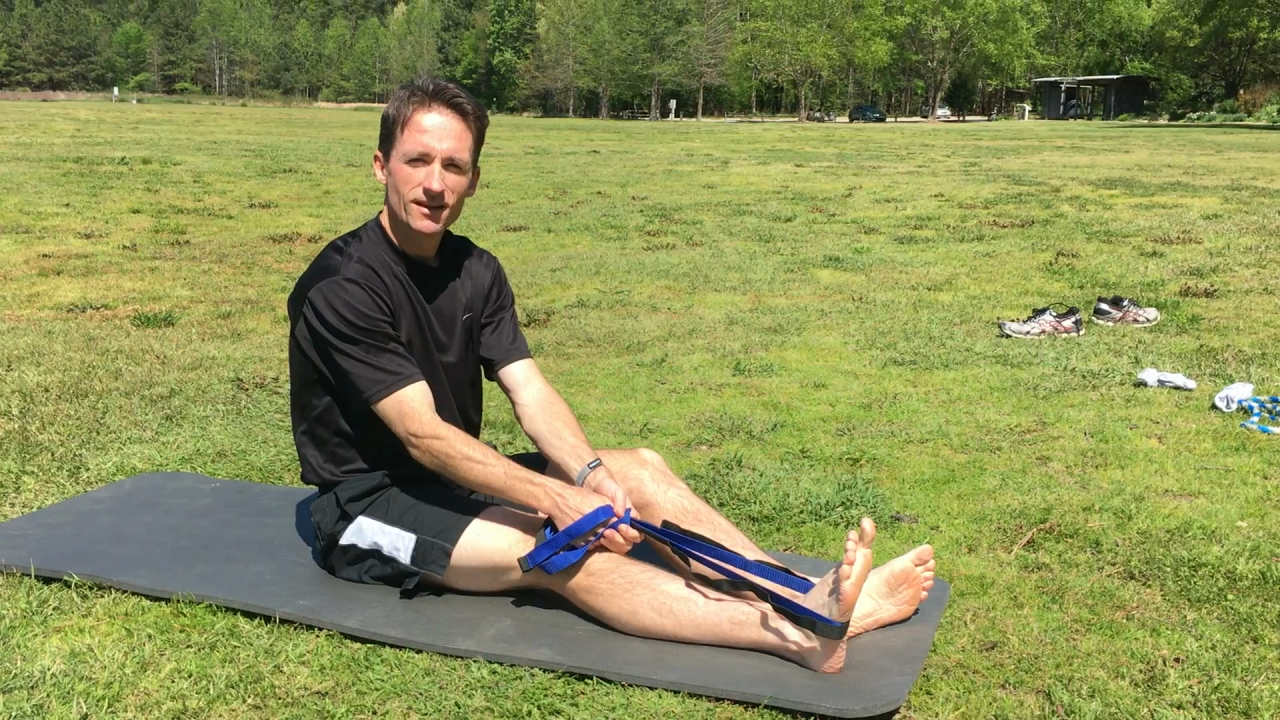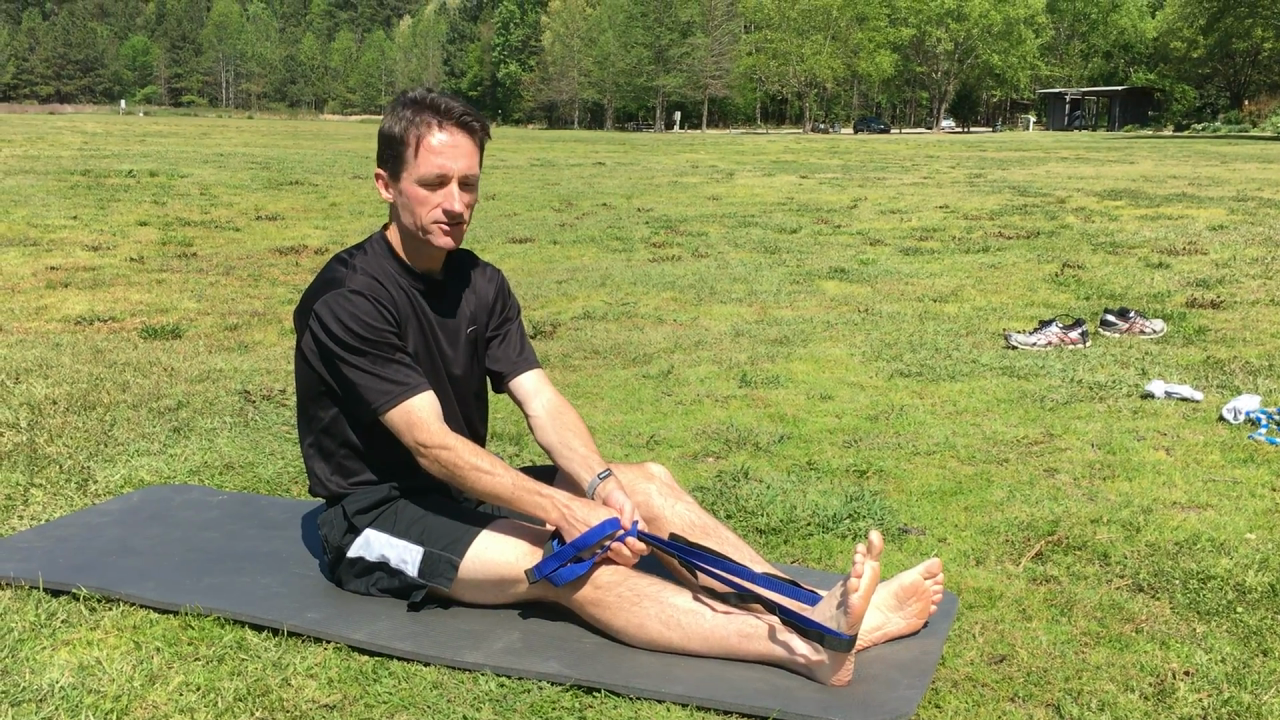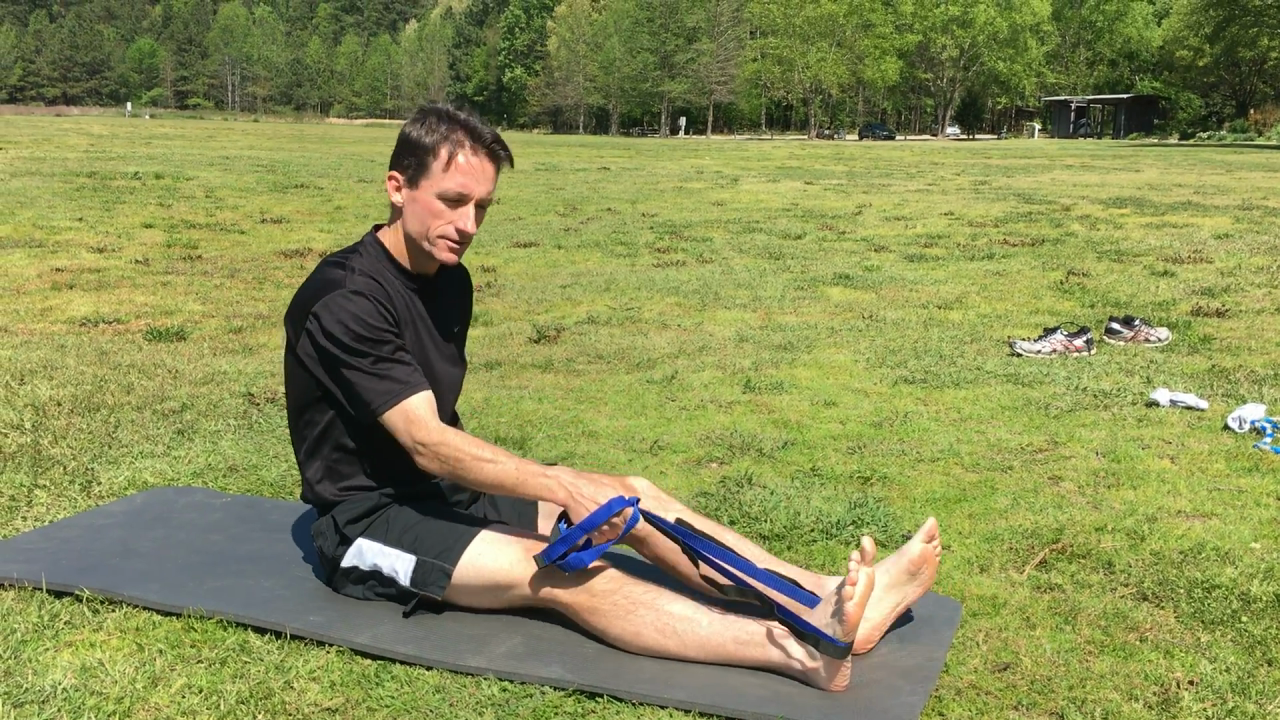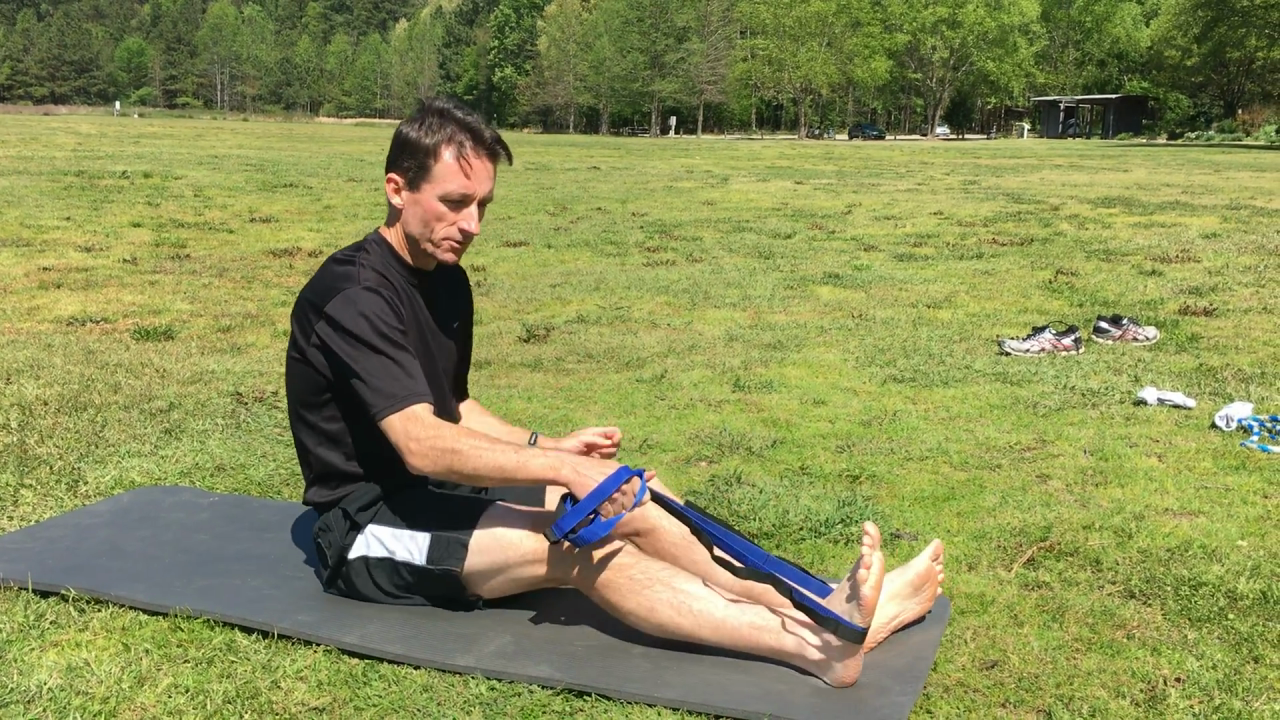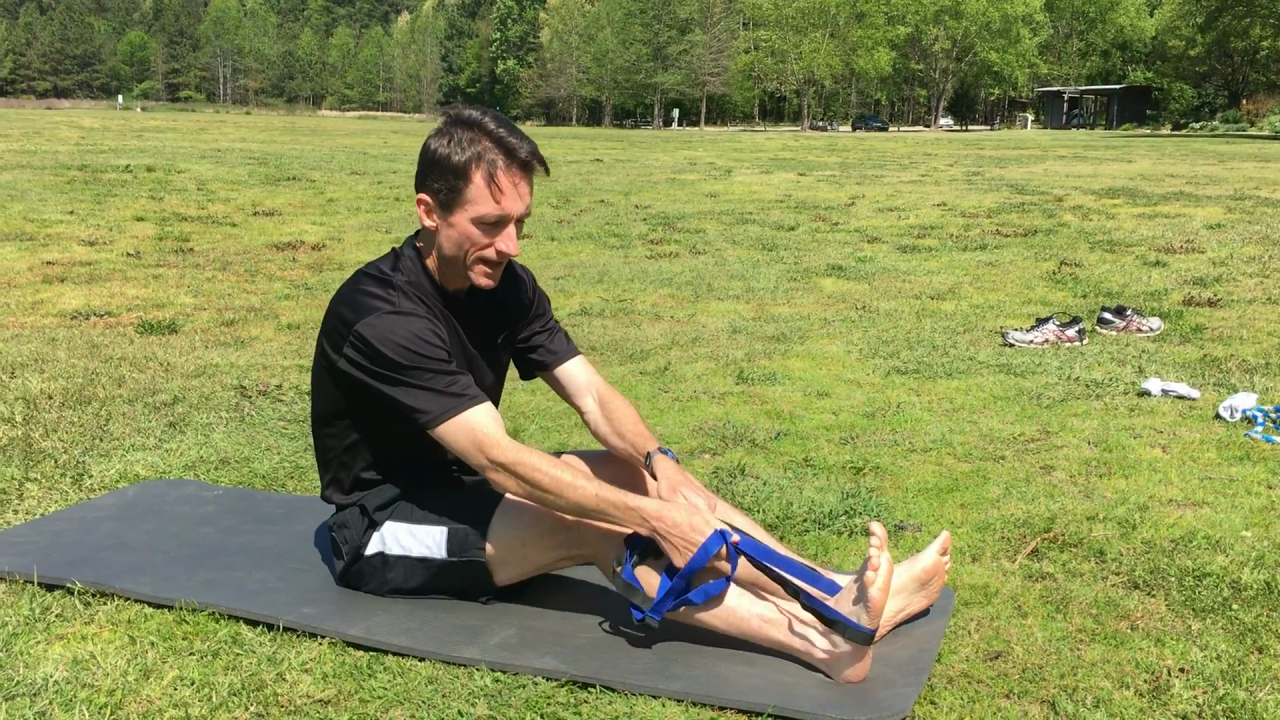
dt=1s
person 1, frame 1
left shoulder: (475, 271)
right shoulder: (342, 284)
left elbow: (531, 391)
right elbow: (423, 434)
left wrist: (589, 473)
right wrist: (557, 500)
left hip: (453, 476)
right hip: (370, 504)
left knee: (639, 469)
left ankle: (806, 601)
right ankle: (797, 635)
person 1, frame 2
left shoulder: (480, 284)
right shoulder: (348, 298)
left elbow: (541, 401)
right elbow: (432, 445)
left wrist: (599, 484)
right wrist: (565, 512)
left hip: (462, 489)
right hip: (376, 519)
left knee: (648, 483)
left ankle: (811, 614)
right ankle: (805, 648)
person 1, frame 3
left shoulder: (450, 280)
right shoulder: (345, 300)
right elbow: (426, 443)
right wrist: (563, 489)
left hip: (440, 489)
right hip: (368, 524)
left knee: (632, 497)
right knee: (560, 571)
left ankle: (822, 604)
right ankle: (800, 652)
person 1, frame 4
left shoulder: (446, 283)
right shoulder: (352, 296)
right elbow: (421, 446)
left wrist: (547, 445)
right wrist: (559, 466)
left hip: (431, 496)
right hip: (365, 528)
left knee: (631, 503)
right knee: (578, 546)
left ankle: (820, 613)
right ankle: (810, 645)
person 1, frame 5
left shoulder: (505, 285)
right shoulder: (381, 315)
left elbow: (592, 394)
right elbow: (501, 461)
left wrist: (663, 466)
right wrist: (656, 517)
left hip: (457, 487)
right hip: (382, 528)
left knee: (635, 473)
right knee: (591, 524)
left ankle: (832, 598)
right ankle: (816, 637)
